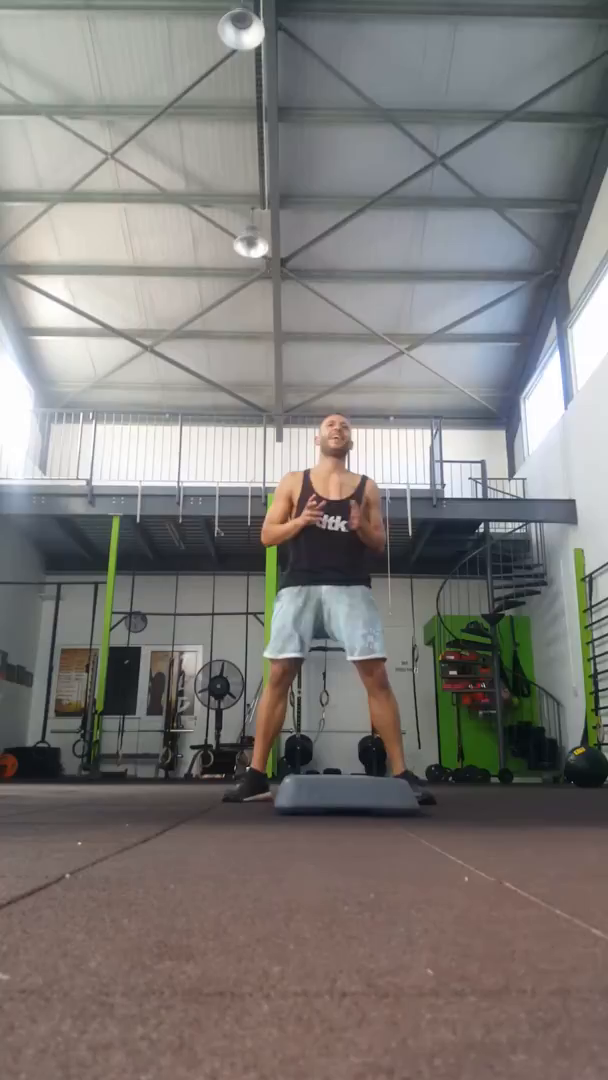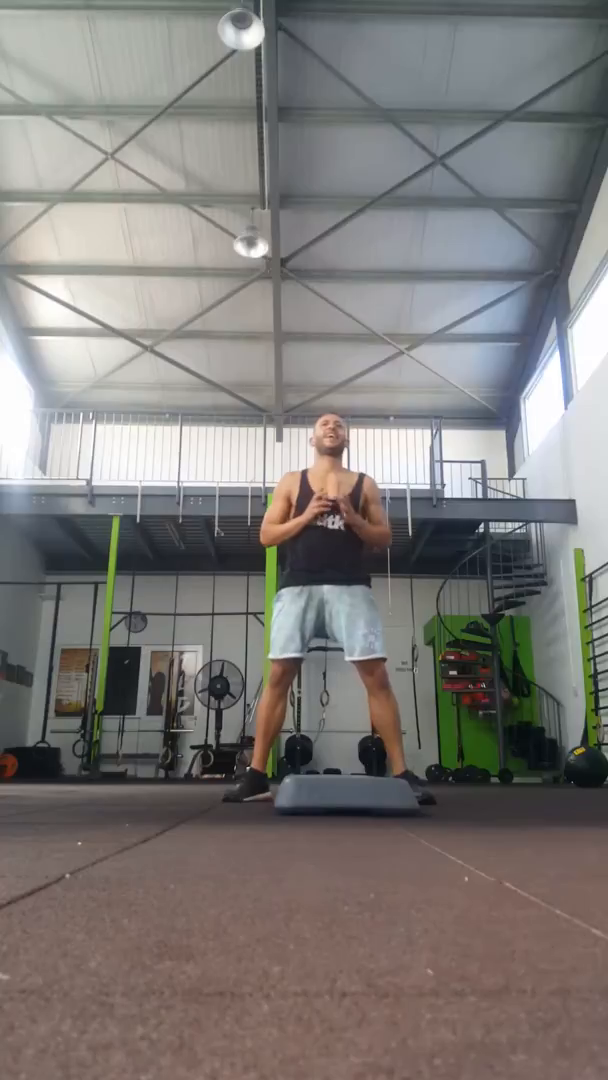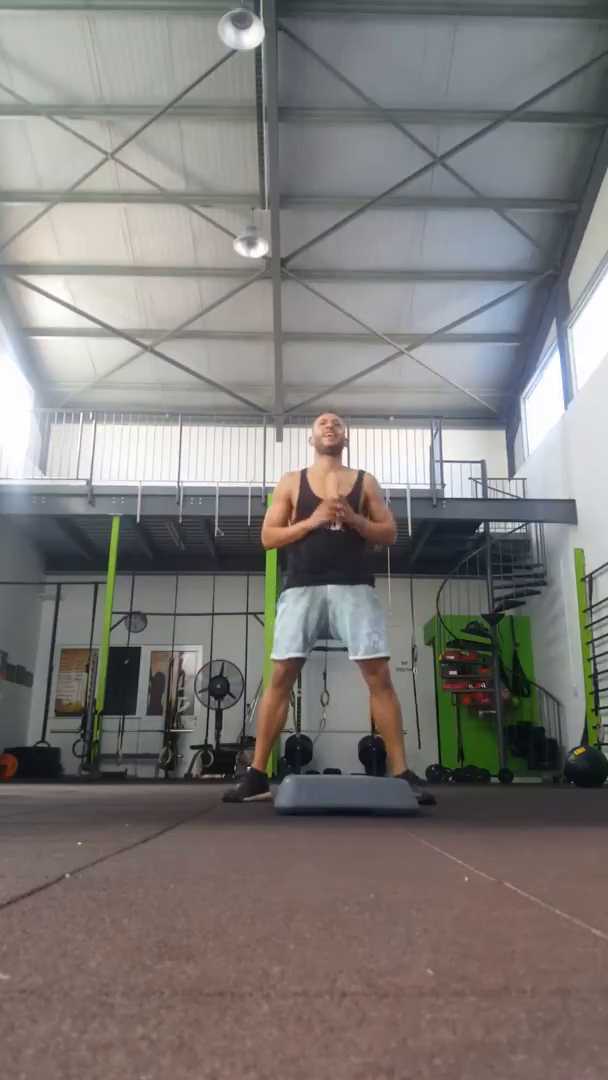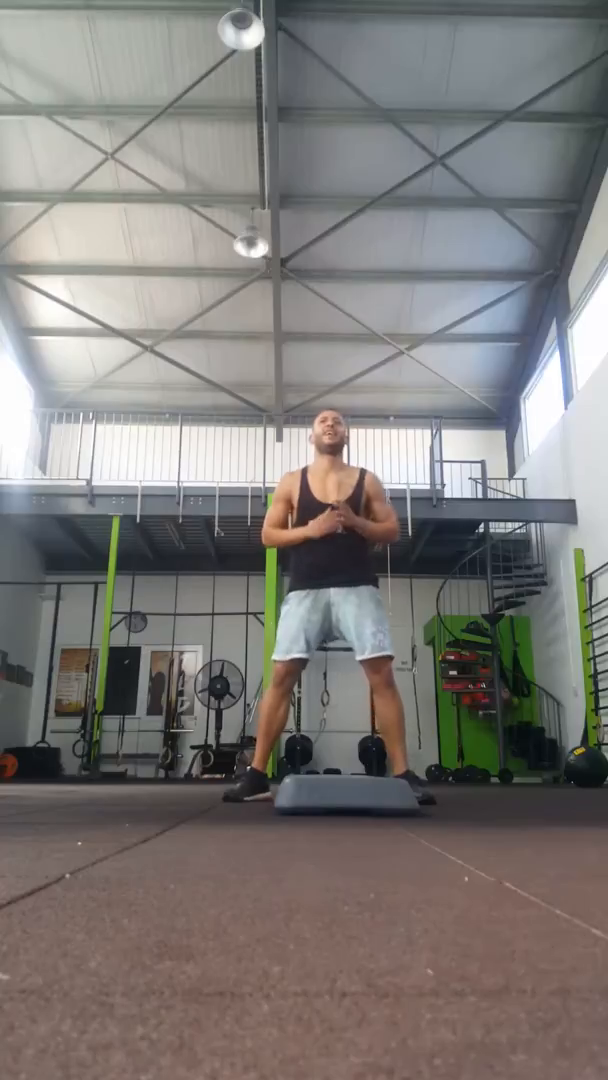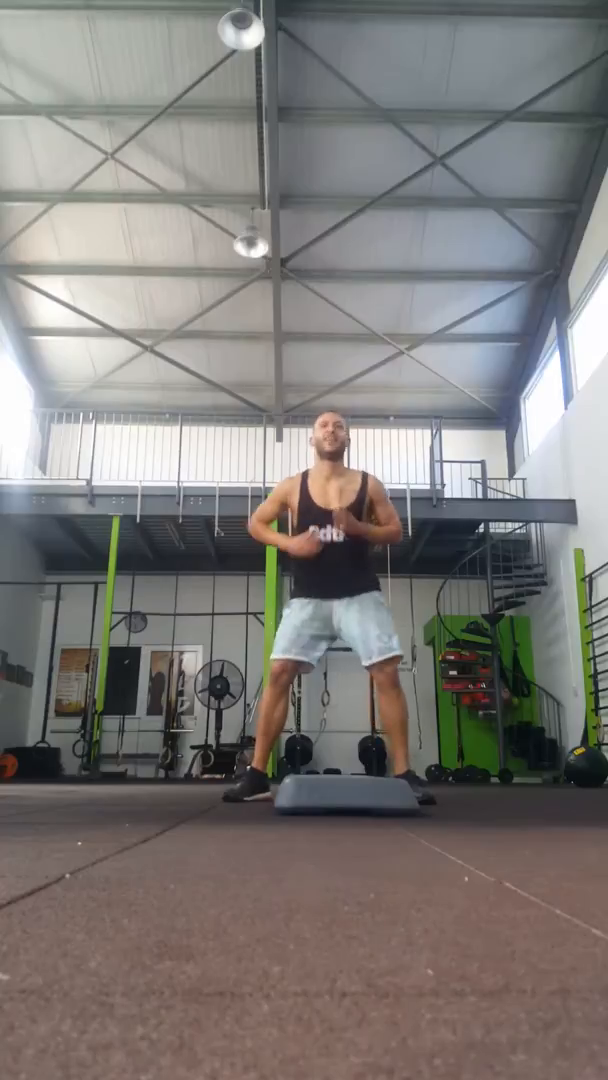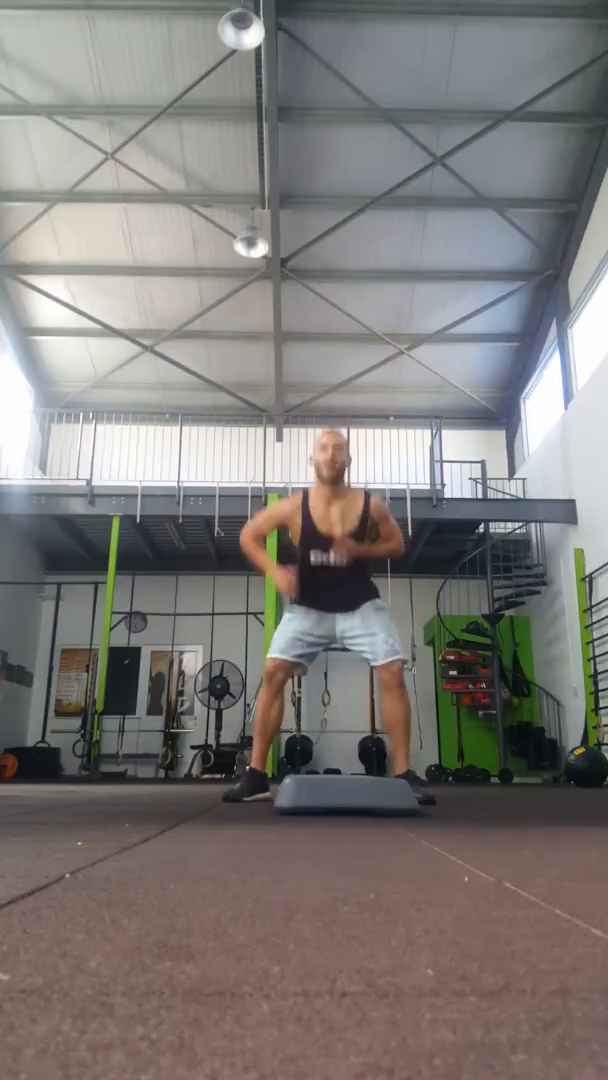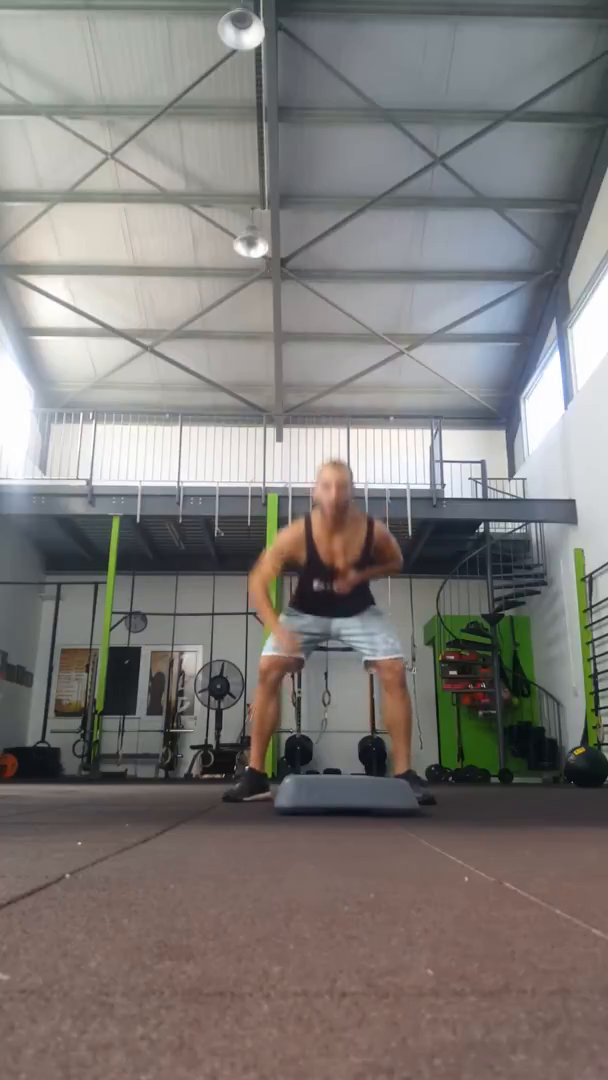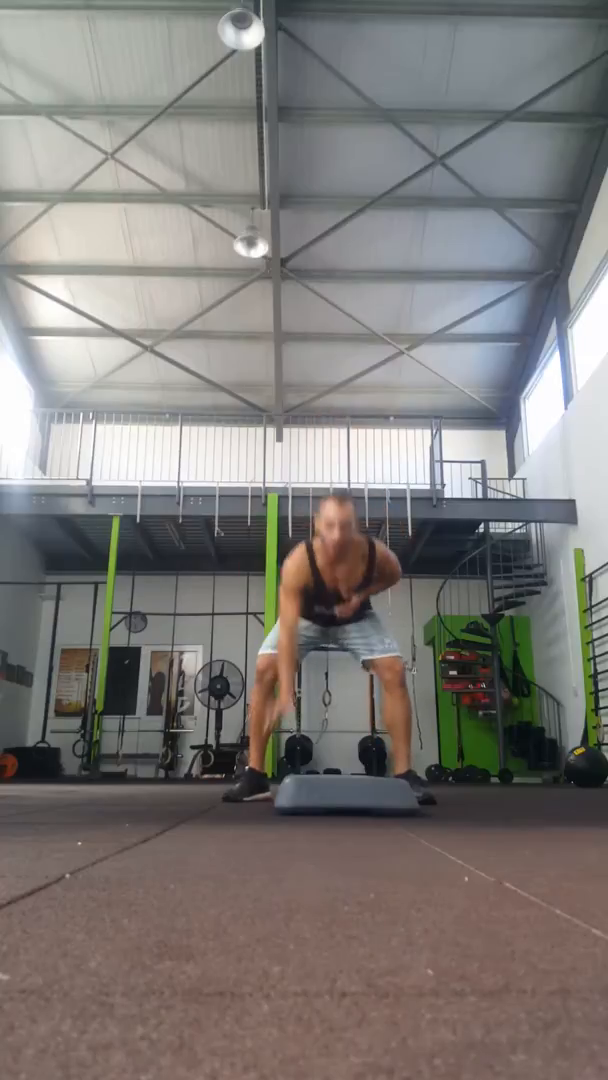
dt=0.1s
person 1, frame 1
left shoulder: (366, 487)
right shoulder: (294, 482)
left elbow: (380, 544)
right elbow: (267, 535)
left wrist: (362, 527)
right wrist: (302, 519)
left hip: (350, 588)
right hip: (299, 588)
left knee: (375, 676)
right knee: (279, 676)
left ankle: (401, 772)
right ankle: (256, 774)
person 1, frame 2
left shoulder: (365, 485)
right shoulder: (291, 482)
left elbow: (384, 537)
right elbow: (266, 535)
left wrist: (358, 522)
right wrist: (305, 517)
left hip: (351, 588)
right hip: (299, 588)
left knee: (376, 676)
right knee: (279, 675)
left ankle: (401, 772)
right ankle: (256, 774)
person 1, frame 3
left shoulder: (365, 482)
right shoulder: (292, 483)
left elbow: (389, 533)
right elbow: (267, 536)
left wrist: (354, 519)
right wrist: (309, 522)
left hip: (353, 588)
right hip: (302, 589)
left knee: (378, 677)
right knee: (281, 676)
left ankle: (402, 774)
right ankle: (256, 775)
person 1, frame 4
left shoulder: (367, 481)
right shoulder: (292, 482)
left elbow: (393, 531)
right elbow: (268, 534)
left wrist: (355, 521)
right wrist: (309, 529)
left hip: (357, 590)
right hip: (306, 592)
left knee: (382, 676)
right knee: (282, 676)
left ankle: (403, 773)
right ankle: (257, 774)
person 1, frame 5
left shoulder: (368, 485)
right shoulder: (293, 487)
left elbow: (396, 531)
right elbow: (256, 524)
left wrist: (358, 526)
right wrist: (287, 542)
left hip: (361, 597)
right hip: (308, 599)
left knee: (387, 675)
right knee: (279, 677)
left ankle: (404, 773)
right ankle: (256, 774)
person 1, frame 6
left shoulder: (370, 505)
right shoulder: (293, 507)
left elbow: (397, 545)
right elbow: (249, 536)
left wrist: (360, 550)
right wrist: (274, 571)
left hip: (360, 606)
right hip: (308, 608)
left knee: (393, 676)
right knee: (273, 675)
left ankle: (404, 773)
right ankle: (256, 774)
person 1, frame 7
left shoulder: (374, 531)
right shoulder: (295, 535)
left elbow: (395, 563)
right elbow: (259, 582)
left wrist: (362, 576)
right wrist: (276, 628)
left hip: (358, 612)
right hip: (308, 612)
left knee: (393, 675)
right knee: (268, 671)
left ankle: (405, 773)
right ankle: (255, 775)
person 1, frame 8
left shoulder: (376, 552)
right shoulder: (299, 561)
left elbow: (394, 575)
right elbow: (289, 627)
left wrist: (362, 595)
right wrist: (285, 693)
left hip: (356, 619)
right hip: (307, 619)
left knee: (394, 674)
right knee: (265, 670)
left ankle: (404, 774)
right ankle: (255, 775)
